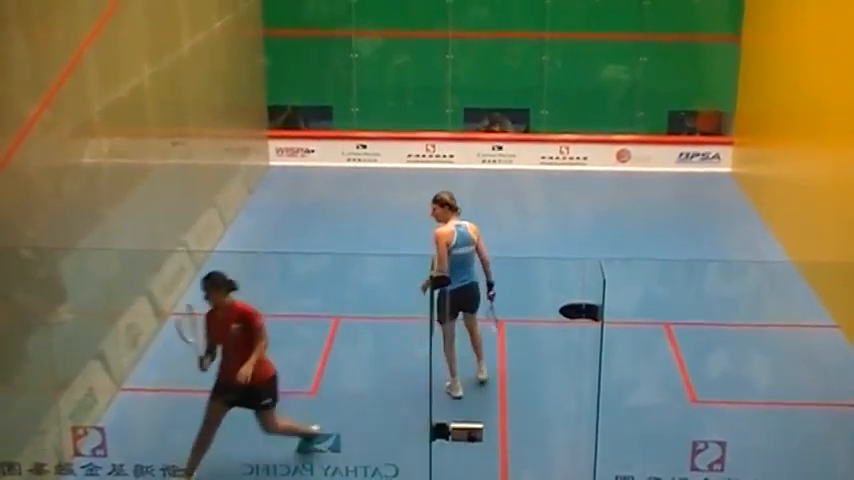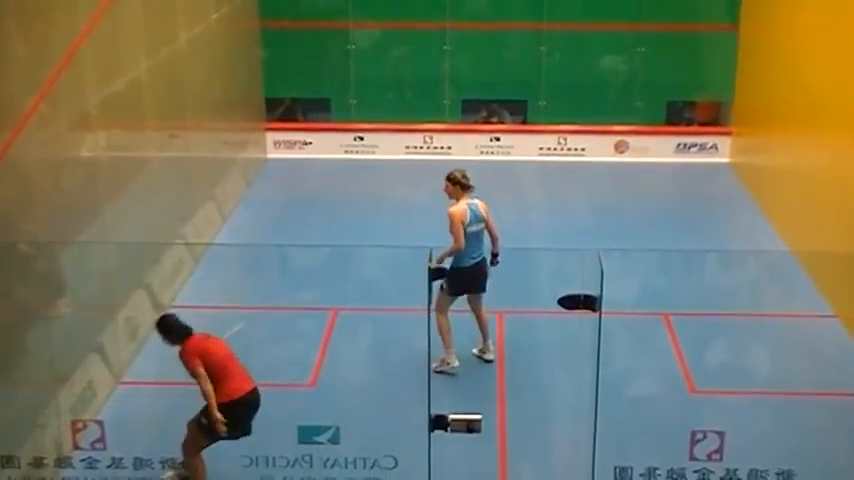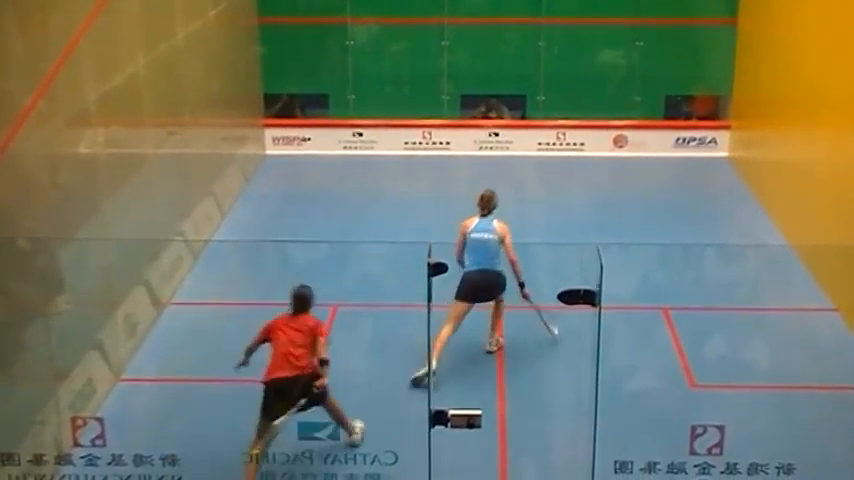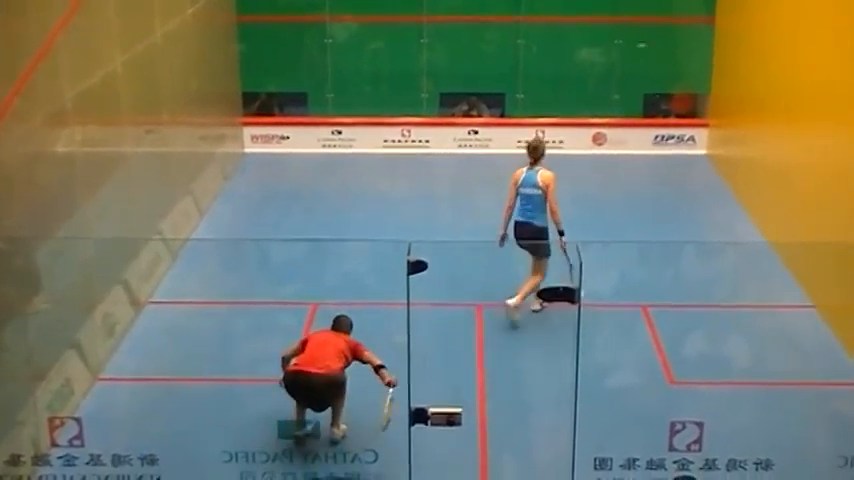
dt=0.5s
person 1, frame 1
left shoulder: (441, 233)
right shoulder: (472, 228)
left elbow: (442, 270)
right elbow: (485, 260)
left wrist: (428, 281)
right wrist: (490, 283)
left hip: (450, 293)
right hip: (471, 289)
left knee: (448, 340)
right knee: (472, 327)
left ankle: (456, 386)
right ankle: (481, 370)
person 1, frame 2
left shoulder: (455, 211)
right shoulder: (481, 206)
left elbow: (459, 246)
right elbow: (494, 236)
left wrist: (441, 257)
right wrist: (495, 254)
left hip: (462, 269)
right hip: (480, 266)
left knee: (441, 310)
right knee: (477, 307)
left ankle: (449, 359)
right ankle: (487, 349)
person 1, frame 3
left shoulder: (467, 224)
right shoulder: (501, 227)
left elbow: (459, 257)
right elbow: (512, 259)
right wrist: (521, 285)
left hip: (471, 278)
right hip: (494, 278)
left knee: (450, 324)
right knee: (499, 299)
left ankle: (431, 365)
right ankle: (494, 340)
person 1, frame 4
left shoulder: (518, 174)
right shoulder: (547, 176)
left elbow: (510, 205)
right elbow: (552, 209)
left wrist: (504, 229)
right wrist: (561, 233)
left hip: (520, 228)
right hip: (537, 231)
left knee: (537, 265)
right knee: (539, 274)
left ankle: (537, 301)
right ankle: (515, 301)
person 2, frame 1
left shoulder: (245, 312)
right shoulder: (211, 317)
left elbow: (262, 342)
right elbow: (212, 346)
left wrist: (249, 365)
right wrist: (204, 359)
left hip: (260, 377)
right hip: (229, 377)
left knee: (270, 427)
right knee: (209, 425)
left ankle: (309, 432)
person 2, frame 2
left shoulder: (188, 351)
right shoulder: (202, 339)
left elbow: (204, 382)
left wrist: (213, 413)
left hip: (234, 402)
right hip: (247, 393)
left knee: (190, 448)
right knee: (195, 427)
person 2, frame 3
left shoulder: (275, 323)
right shoulder: (314, 324)
left elbow: (251, 347)
right elbow: (322, 351)
left wrist: (245, 360)
right wrist: (323, 376)
left hip: (275, 384)
right hip: (304, 378)
left knee: (261, 440)
right knee: (324, 398)
right ankle: (352, 431)
person 2, frame 4
left shoulder: (313, 335)
right shoulder: (352, 344)
left elbow: (285, 356)
right elbow: (373, 360)
left wrist: (286, 375)
right wrist: (386, 377)
left hip: (294, 378)
right hip: (325, 380)
right knee: (339, 382)
left ankle: (299, 426)
right ankle: (336, 428)
